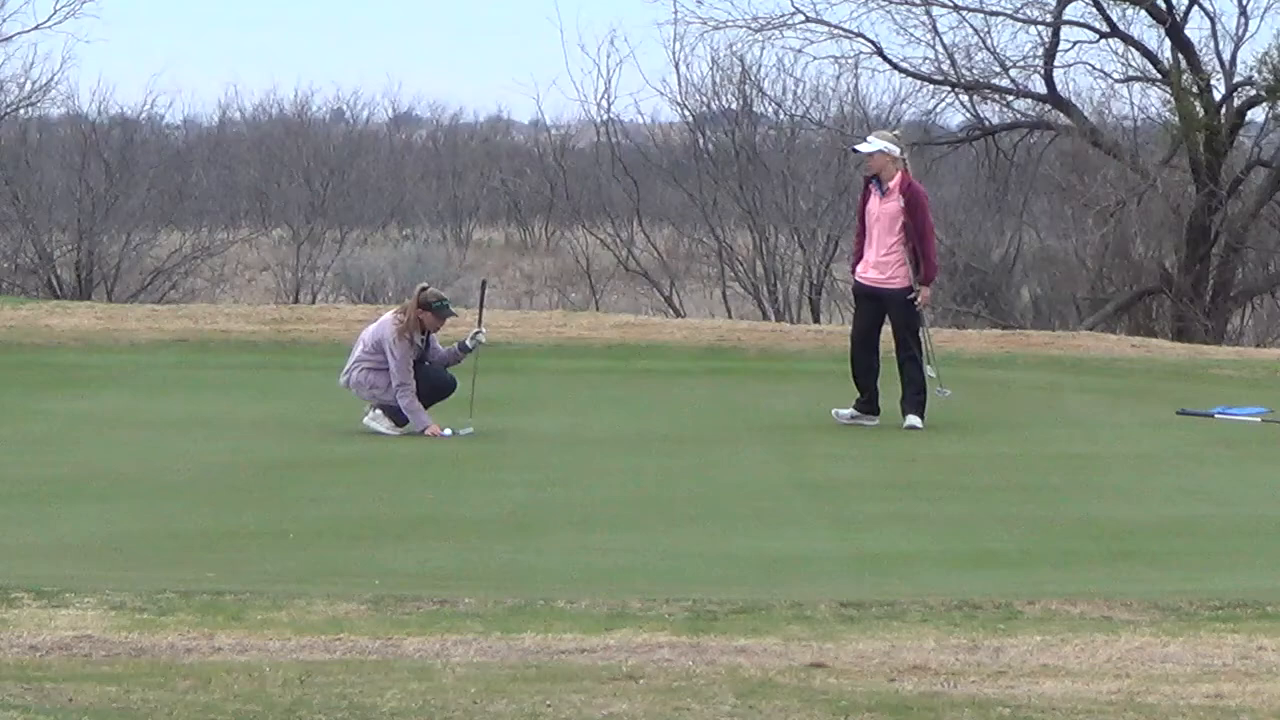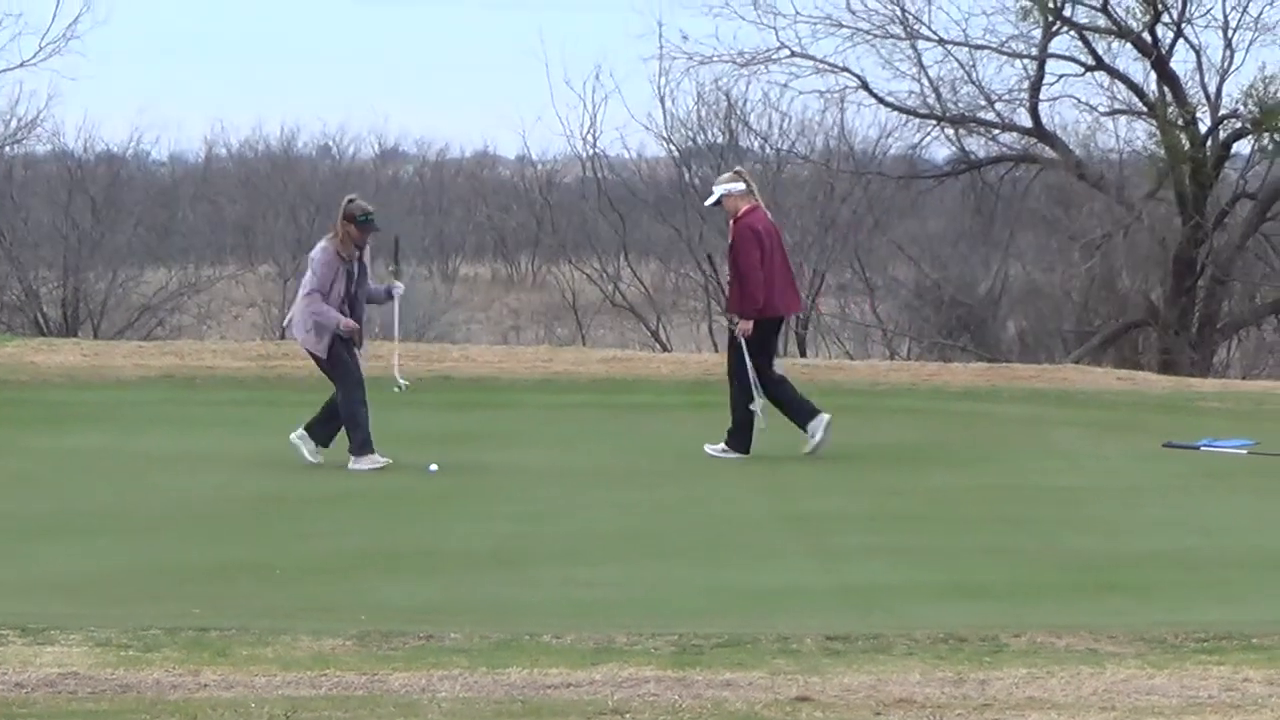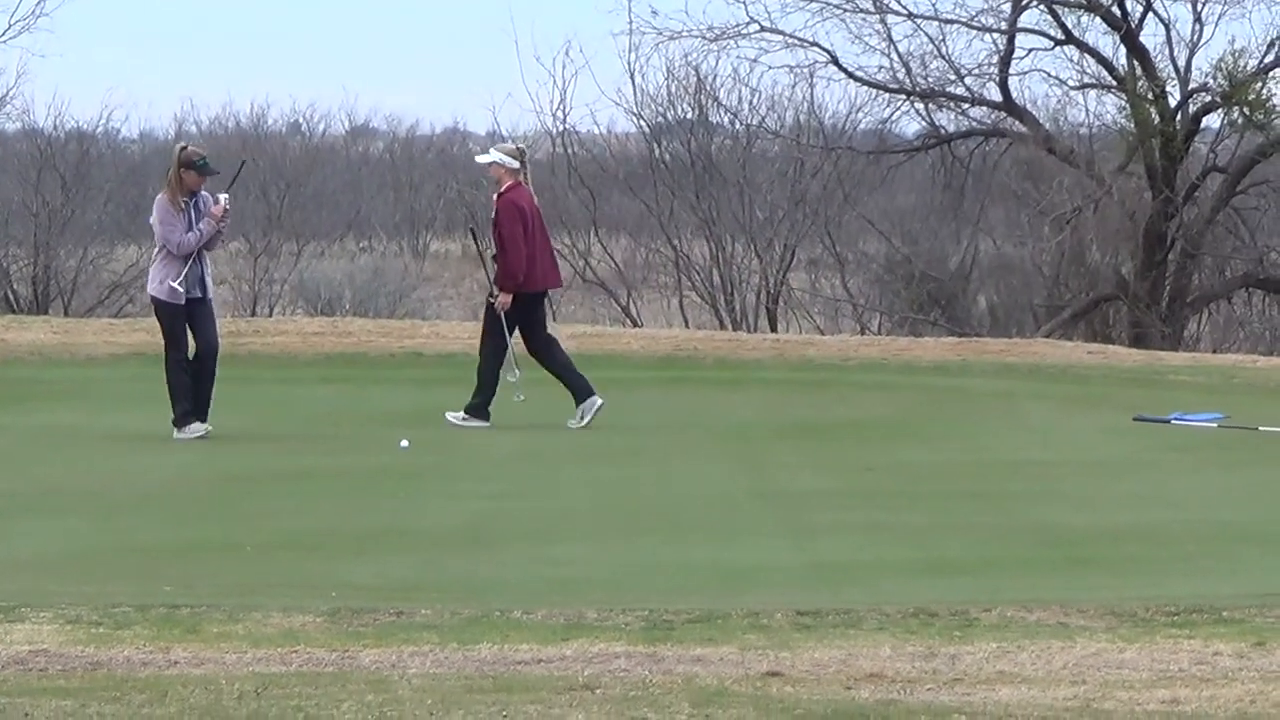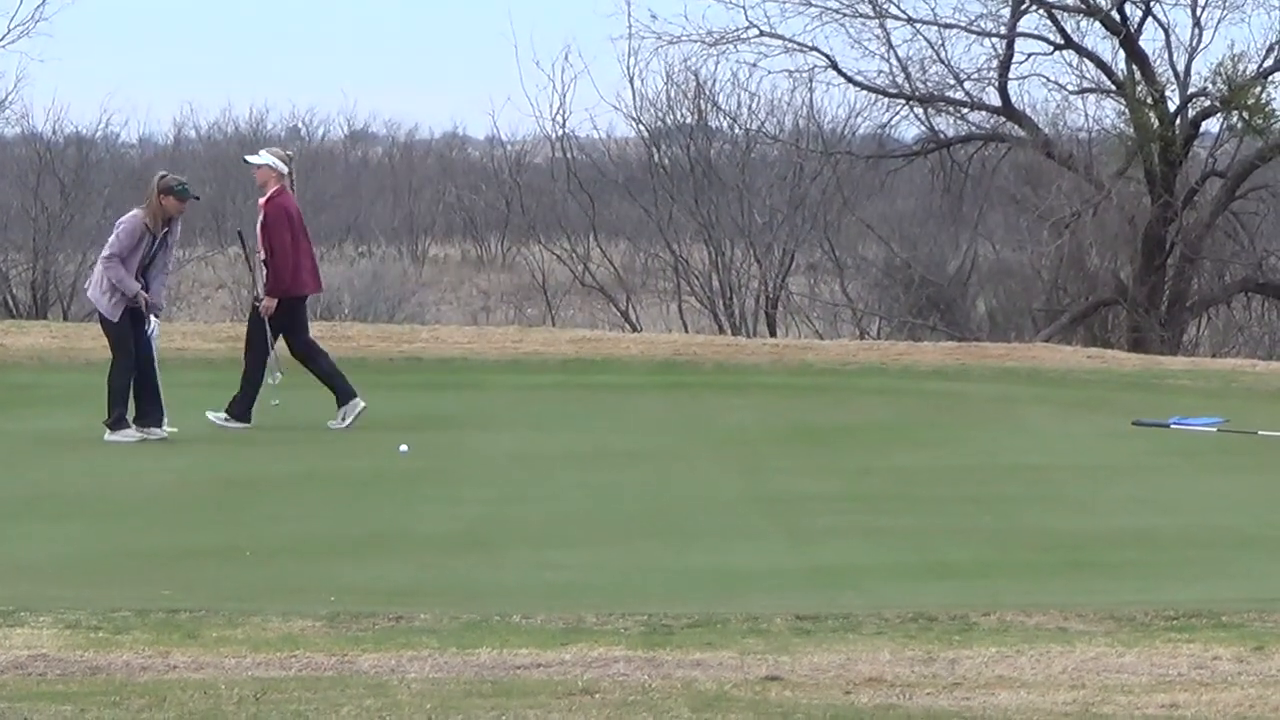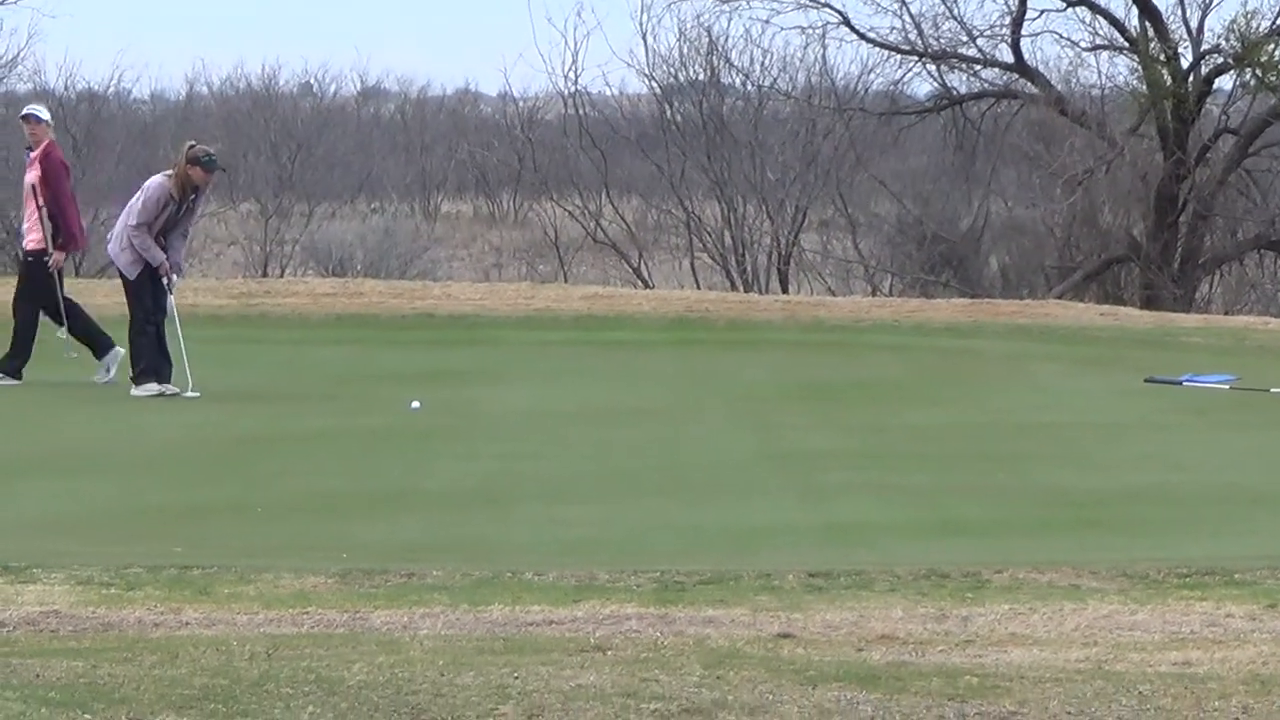
dt=1s
person 1, frame 1
left shoulder: (912, 191)
right shoulder: (869, 189)
left elbow: (925, 238)
left wrist: (925, 281)
right wrist: (855, 268)
left hip: (901, 283)
right hip: (868, 281)
left knee: (907, 346)
right knee: (861, 343)
left ankle: (913, 411)
right ankle: (867, 408)
person 1, frame 2
left shoulder: (745, 226)
right shoulder: (763, 219)
left elbow: (751, 273)
left wrist: (746, 314)
left hip: (759, 312)
right hip: (776, 307)
left knee: (740, 374)
right knee: (763, 372)
left ankle: (737, 444)
right ankle: (813, 417)
person 1, frame 3
left shoulder: (508, 201)
right shoulder: (523, 195)
left elbow: (513, 249)
left wrist: (506, 289)
left hip: (520, 285)
right hip: (535, 281)
left knee: (493, 345)
right knee: (540, 344)
left ankle: (477, 413)
right ankle: (585, 396)
person 1, frame 4
left shoulder: (276, 205)
right shoulder: (281, 201)
left elbow: (281, 253)
left wrist: (271, 293)
left hip: (283, 289)
right hip: (295, 287)
left knee: (257, 347)
right knee: (303, 347)
left ankle: (239, 414)
right ankle: (347, 398)
person 1, frame 5
left shoulder: (52, 159)
right shoulder: (34, 158)
left elbow: (63, 204)
left wrist: (60, 247)
left hip: (46, 246)
right hip: (33, 243)
left knee: (25, 305)
right knee: (55, 304)
right ankle: (106, 350)
person 2, frame 1
right shoulder: (397, 332)
left elbow: (437, 357)
right elbow: (403, 387)
left wrist: (465, 346)
right wrist: (424, 424)
left knee: (445, 382)
right knee: (440, 382)
left ankle: (383, 407)
right ankle: (383, 415)
person 2, frame 2
left shoulder: (362, 251)
right shoulder: (326, 252)
left elbow: (365, 294)
right elbow: (310, 298)
left wrist: (387, 292)
right wrist: (339, 321)
left hip: (342, 331)
right hip: (315, 328)
left knee: (348, 387)
right knee: (352, 386)
left ankle: (309, 436)
right ankle: (362, 454)
person 2, frame 3
left shoulder: (205, 200)
right shoulder: (165, 203)
left elbow: (209, 244)
right elbow: (179, 245)
left wrist: (220, 223)
right wrist: (210, 222)
left hip: (199, 287)
right hip: (169, 288)
left knee: (209, 348)
right knee: (178, 354)
left ankle: (194, 413)
right ankle: (184, 422)
person 2, frame 4
left shoulder: (172, 227)
right shoulder: (134, 221)
left elbow: (160, 269)
right elbow: (109, 259)
left wrist: (154, 306)
right wrist: (134, 291)
left hip: (136, 296)
right hip: (112, 293)
left knee: (146, 356)
right knee: (125, 356)
left ankle: (147, 421)
right ankle: (116, 426)
person 2, frame 5
left shoulder: (197, 192)
right shoulder: (159, 187)
left elbow: (181, 232)
right elbow: (136, 227)
left wrist: (174, 266)
right wrist: (159, 260)
left hip: (157, 252)
right hip: (131, 249)
left knee: (158, 312)
right knee: (143, 313)
left ankle: (160, 377)
right ankle: (143, 379)
